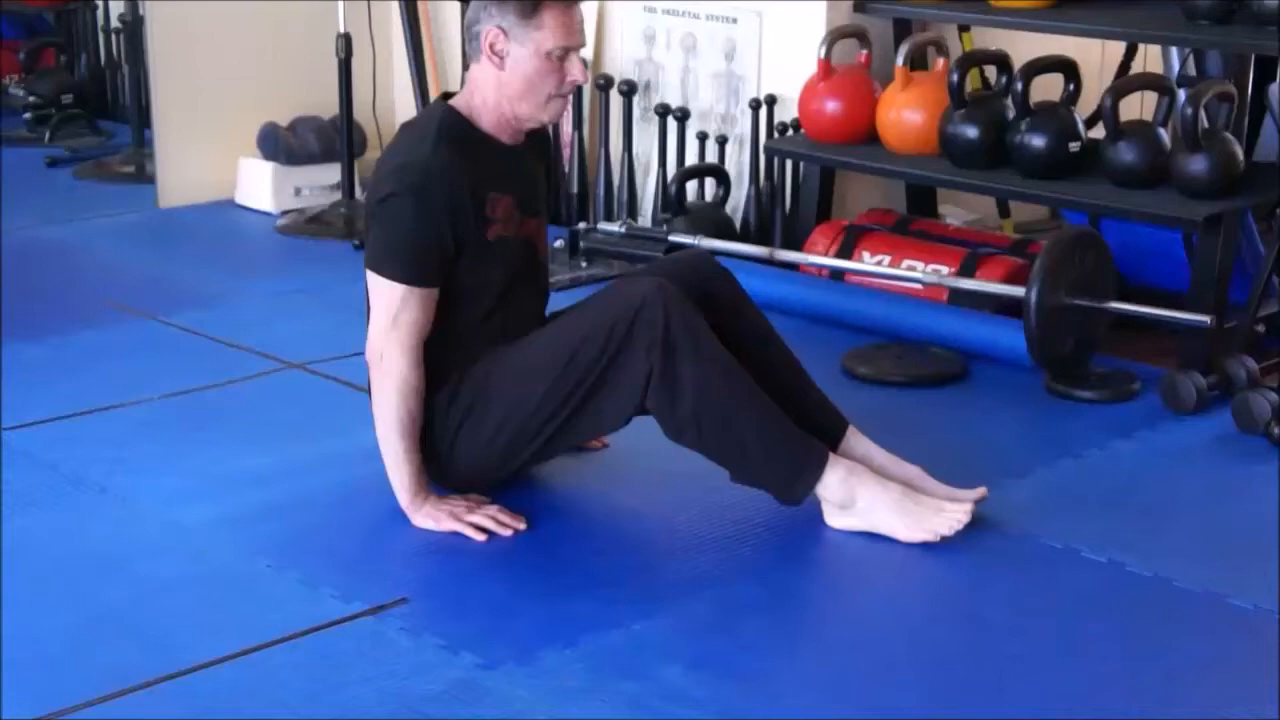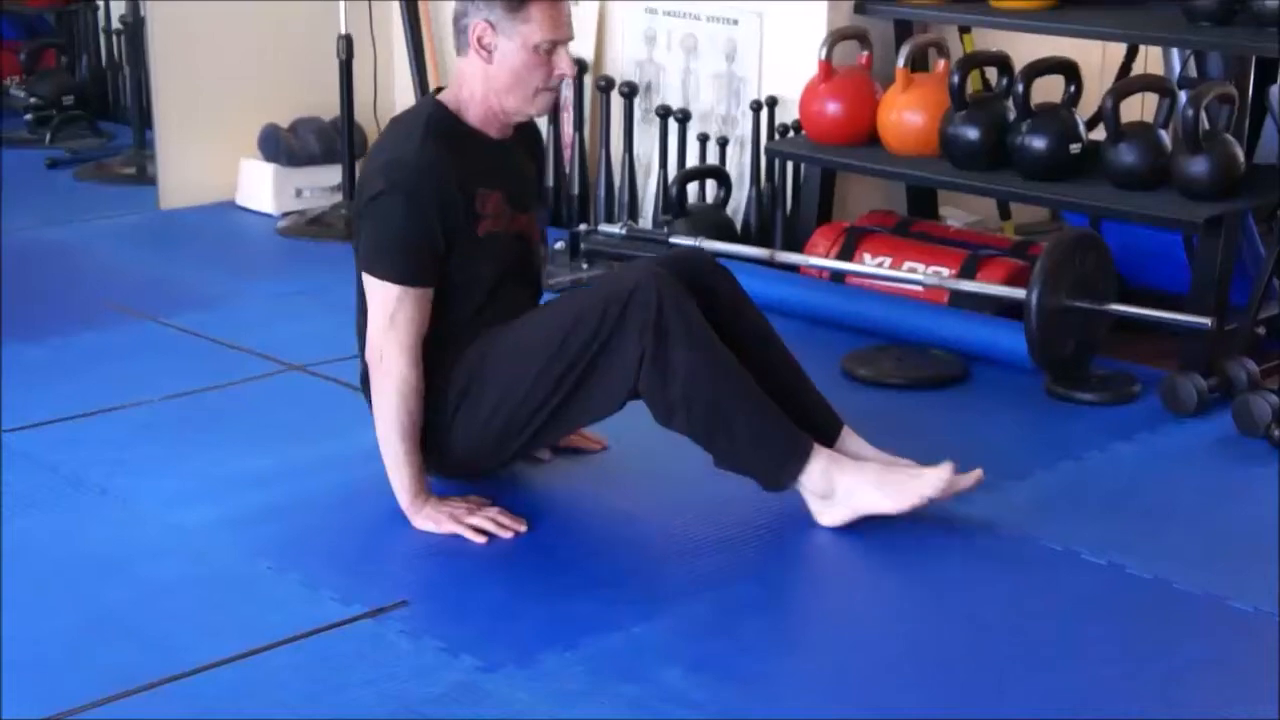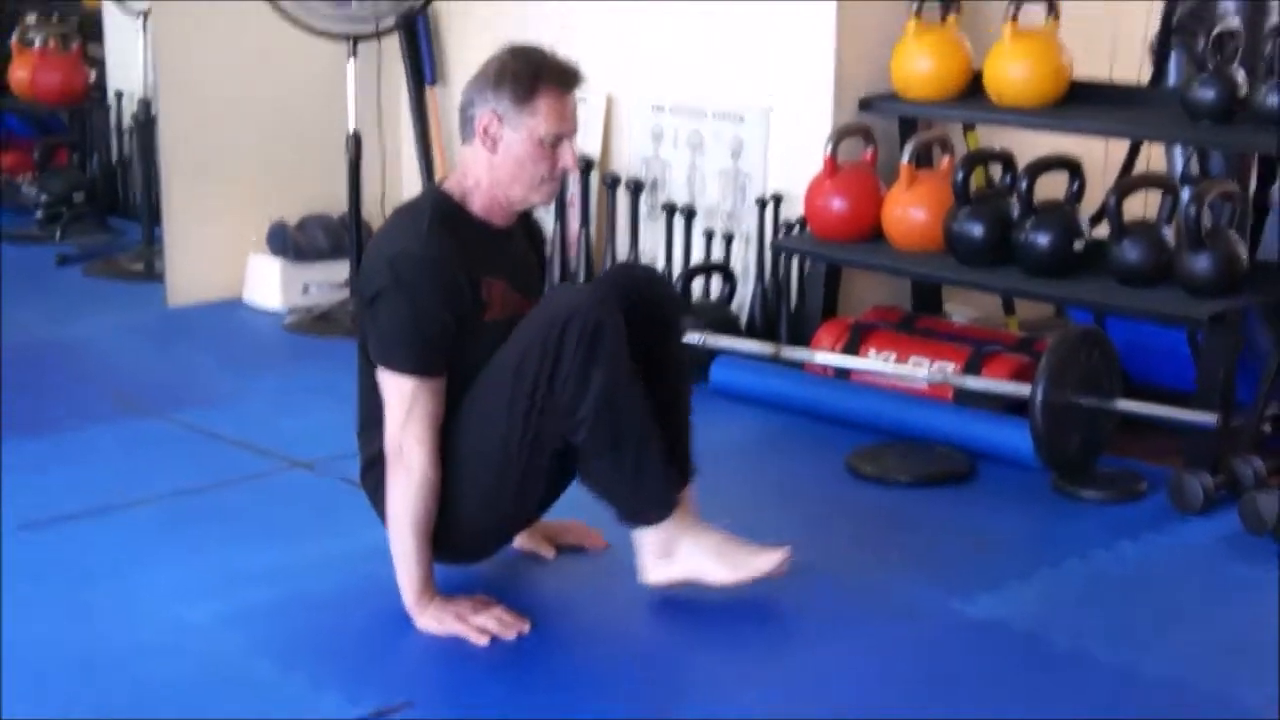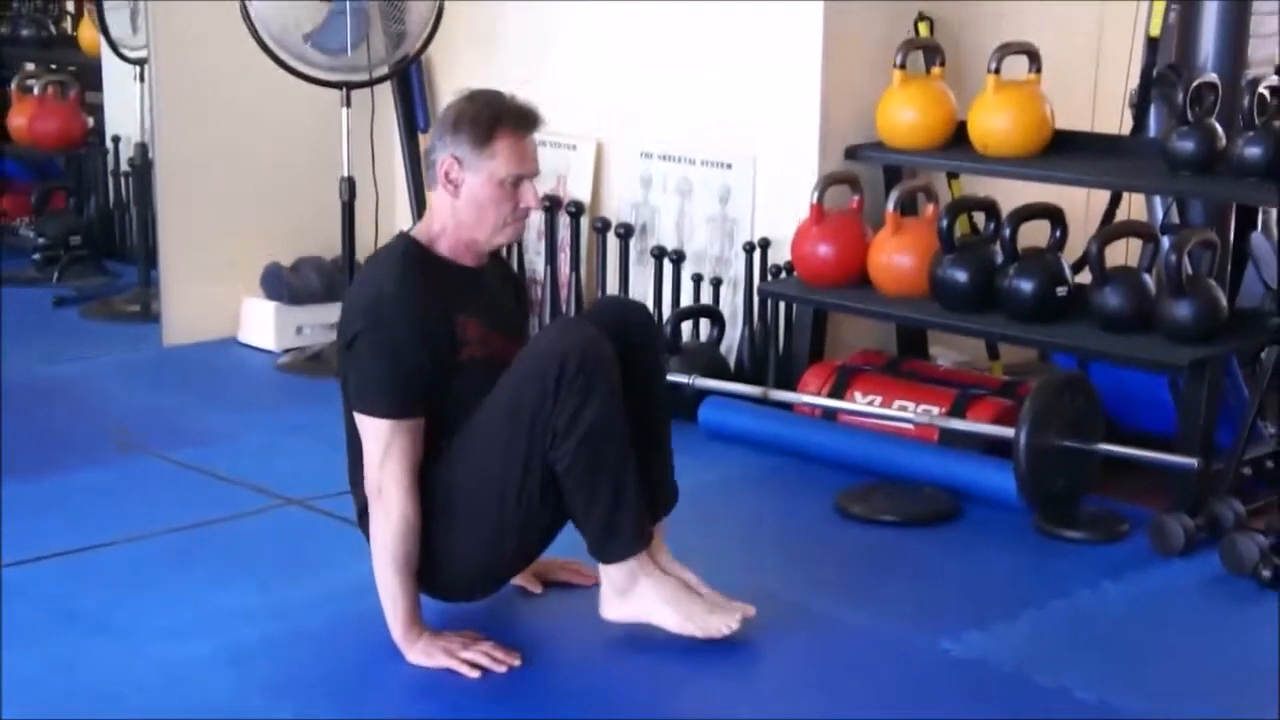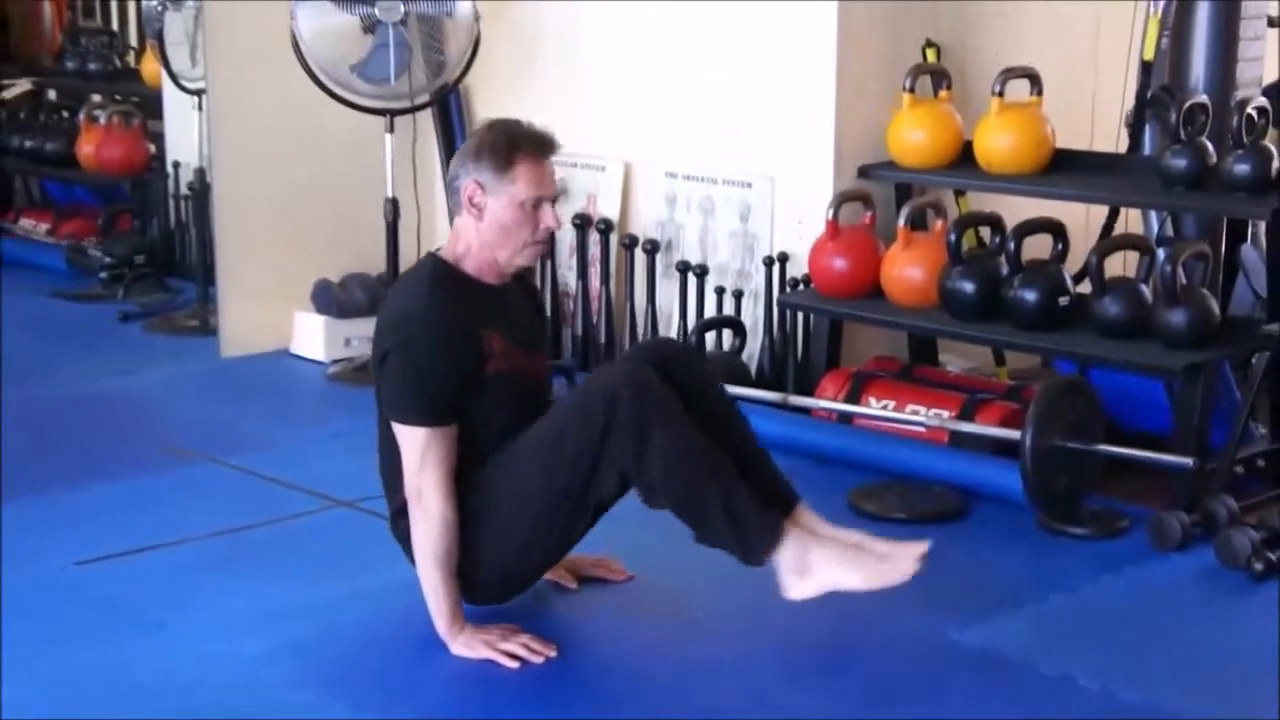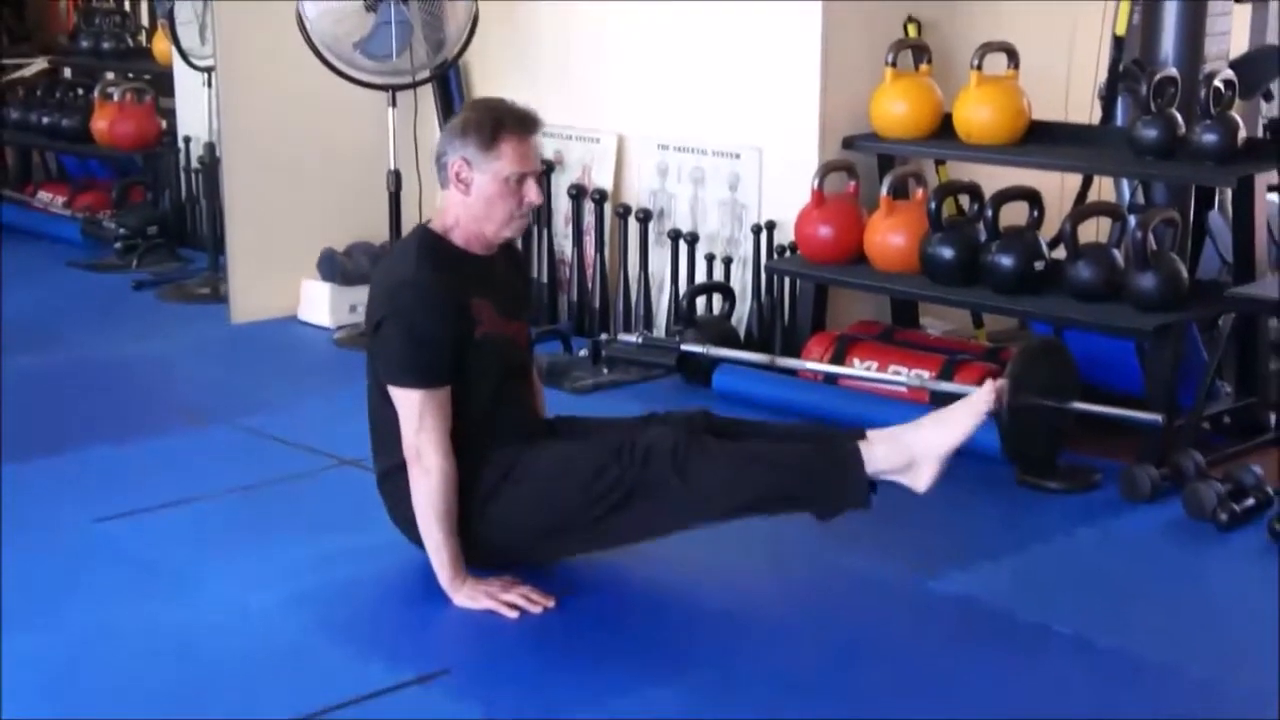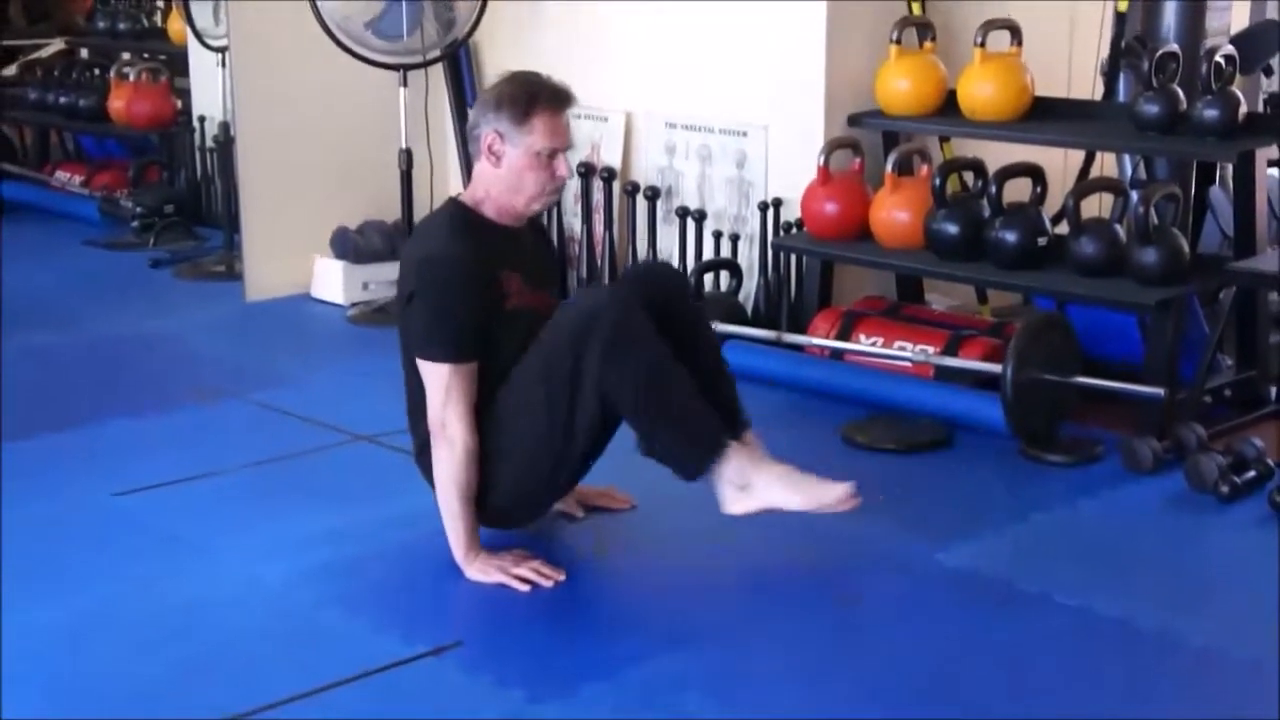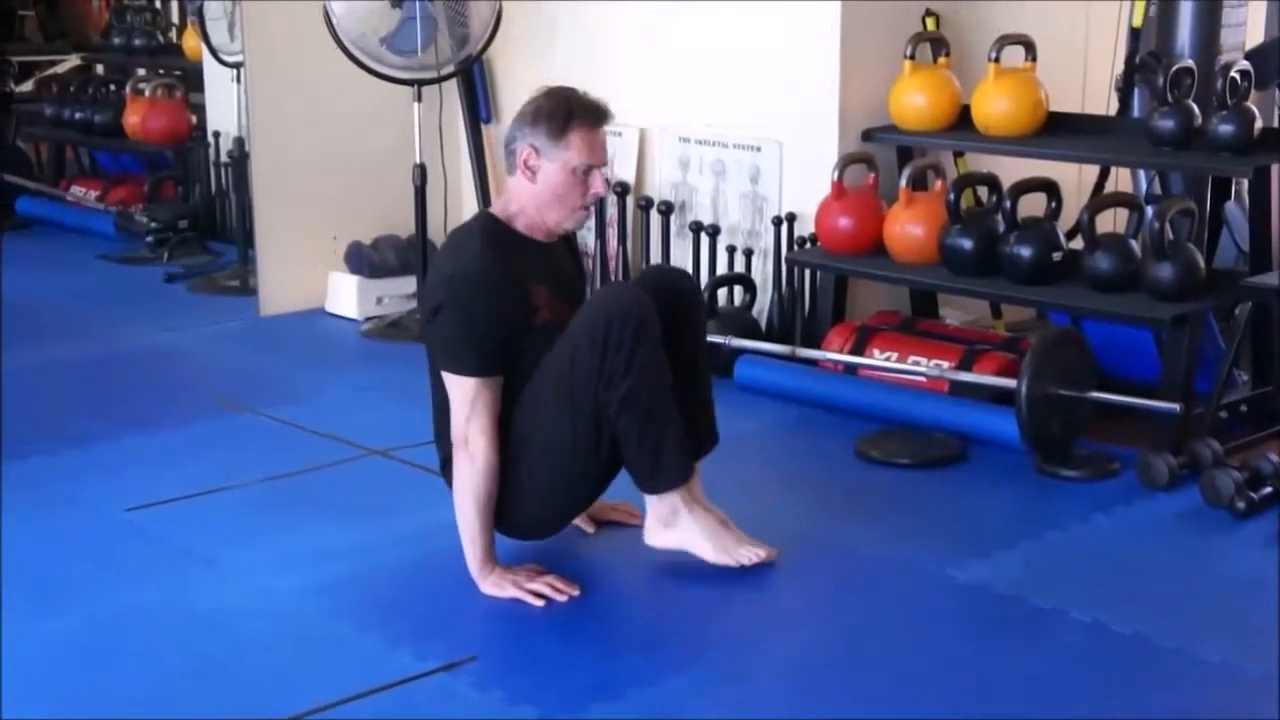
dt=0.5s
person 1, frame 1
left shoulder: (527, 143)
right shoulder: (426, 172)
right elbow: (391, 346)
left wrist: (554, 402)
right wrist: (417, 498)
left hip: (508, 385)
right hip: (456, 424)
left knee: (695, 280)
right knee: (648, 315)
left ankle: (846, 451)
right ankle: (836, 486)
person 1, frame 2
left shoulder: (518, 139)
right shoulder: (415, 167)
right elbow: (389, 346)
left wrist: (538, 407)
right wrist: (416, 501)
left hip: (501, 376)
right hip: (449, 411)
left knee: (692, 274)
right knee: (643, 300)
left ankle: (839, 450)
right ankle: (819, 476)
person 1, frame 3
left shoulder: (518, 232)
right shoulder: (419, 255)
right elbow: (407, 438)
left wrist: (523, 517)
right wrist: (422, 600)
left hip: (493, 473)
right hip: (447, 504)
left knee: (641, 292)
right knee: (578, 320)
left ankle: (667, 515)
right ankle: (661, 538)
person 1, frame 4
left shoulder: (494, 276)
right shoulder: (394, 298)
right elbow: (387, 478)
left wrist: (515, 551)
right wrist: (410, 634)
left hip: (489, 514)
right hip: (447, 542)
left knee: (623, 324)
right knee: (573, 355)
left ankle: (640, 551)
right ankle: (626, 578)
person 1, frame 5
left shoulder: (517, 291)
right shoulder: (426, 313)
right elbow: (426, 484)
left wrist: (546, 543)
right wrist: (455, 629)
left hip: (508, 517)
right hip: (474, 545)
left knee: (665, 365)
right knee: (624, 394)
left ankle: (797, 528)
right ankle: (791, 557)
person 1, frame 6
left shoulder: (502, 260)
right shoulder: (416, 287)
right elbow: (425, 446)
left wrist: (559, 488)
right wrist: (456, 580)
left hip: (512, 458)
right hip: (464, 501)
left knee: (683, 434)
right knee: (662, 463)
left ankle: (886, 451)
right ankle: (882, 459)
person 1, frame 7
left shoulder: (526, 233)
right shoulder: (446, 257)
right elbow: (447, 418)
left wrist: (558, 479)
right wrist: (470, 554)
left hip: (529, 455)
right hip: (495, 475)
left knee: (659, 285)
right knee: (604, 315)
left ankle: (740, 456)
right ankle: (733, 473)
person 1, frame 8
left shoulder: (555, 244)
right shoulder: (475, 269)
right elbow: (471, 430)
left wrist: (576, 495)
right wrist: (484, 570)
left hip: (557, 465)
right hip: (519, 486)
left knee: (670, 290)
right knee: (621, 313)
left ankle: (678, 497)
right ankle: (669, 509)
